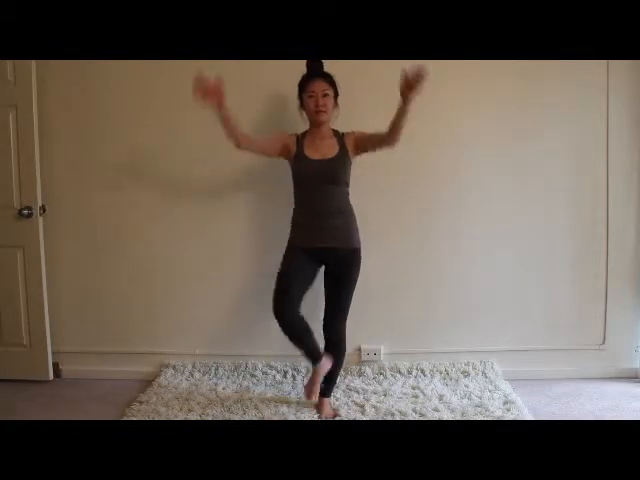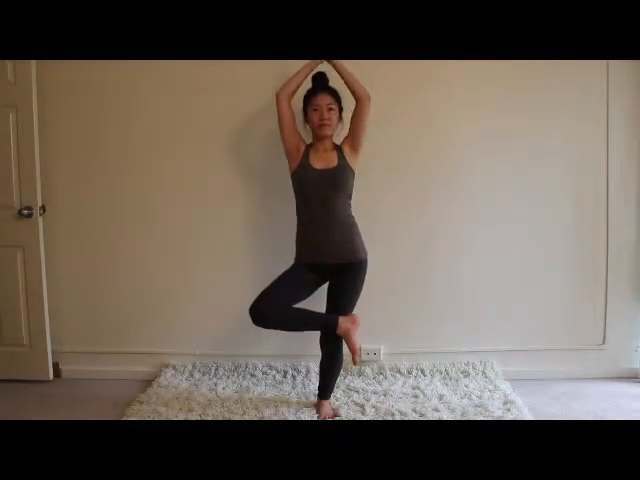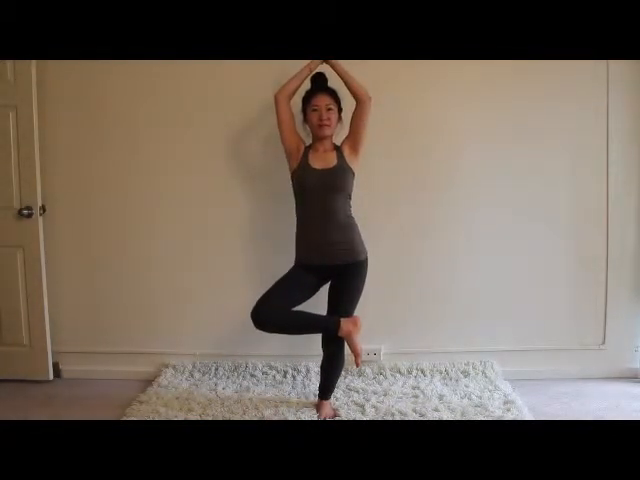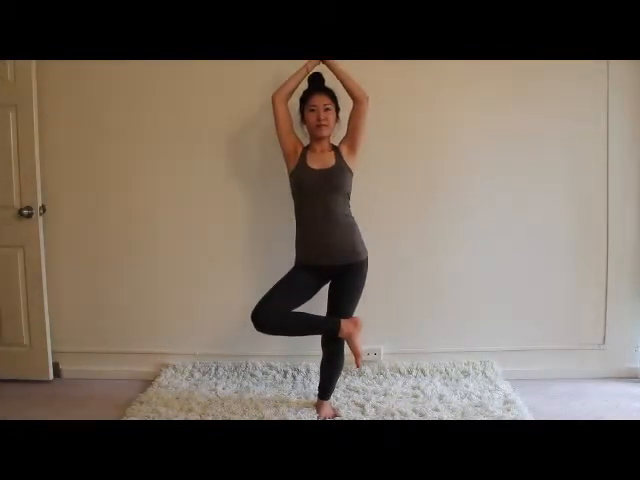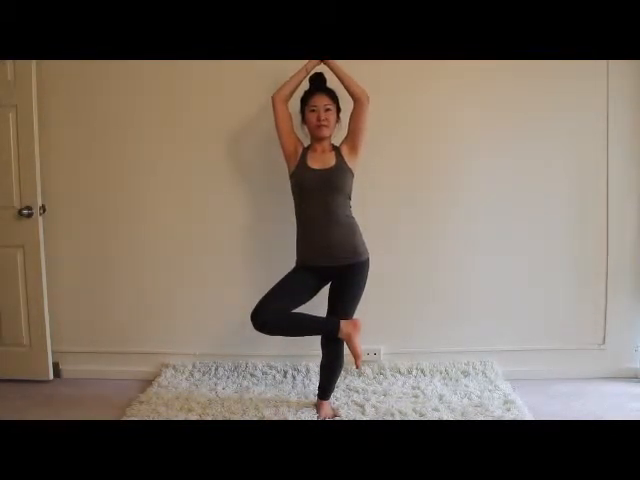
dt=1s
person 1, frame 1
left shoulder: (351, 141)
right shoulder: (290, 143)
left elbow: (390, 138)
right elbow: (244, 142)
left wrist: (406, 100)
right wrist: (221, 108)
left hip: (345, 244)
right hip: (303, 243)
left knee: (336, 324)
right knee: (283, 307)
left ankle: (325, 396)
right ankle: (319, 360)
person 1, frame 2
left shoulder: (349, 152)
right shoulder: (297, 153)
left elbow: (364, 99)
right elbow: (282, 97)
left wrist: (334, 63)
right wrist: (313, 63)
left hip: (349, 257)
right hip: (309, 260)
left knee: (330, 338)
right knee: (261, 312)
left ankle: (324, 399)
right ankle: (340, 323)
person 1, frame 3
left shoulder: (348, 153)
right shoulder: (297, 153)
left elbow: (365, 100)
right elbow: (281, 99)
left wrist: (333, 63)
right wrist: (313, 65)
left hip: (350, 258)
right hip: (309, 261)
left knee: (332, 339)
right knee: (263, 315)
left ankle: (325, 399)
right ankle: (343, 325)
person 1, frame 4
left shoulder: (346, 153)
right shoulder: (295, 154)
left elbow: (362, 99)
right elbow: (278, 99)
left wrist: (330, 63)
right wrist: (309, 66)
left hip: (350, 258)
right hip: (309, 262)
left knee: (332, 337)
right knee: (264, 317)
left ankle: (324, 399)
right ankle: (344, 326)
person 1, frame 5
left shoulder: (347, 153)
right shoulder: (295, 154)
left elbow: (363, 99)
right elbow: (278, 100)
left wrist: (330, 63)
right wrist: (310, 66)
left hip: (351, 259)
right hip: (310, 263)
left knee: (331, 337)
right knee: (263, 317)
left ankle: (324, 399)
right ankle: (343, 327)
